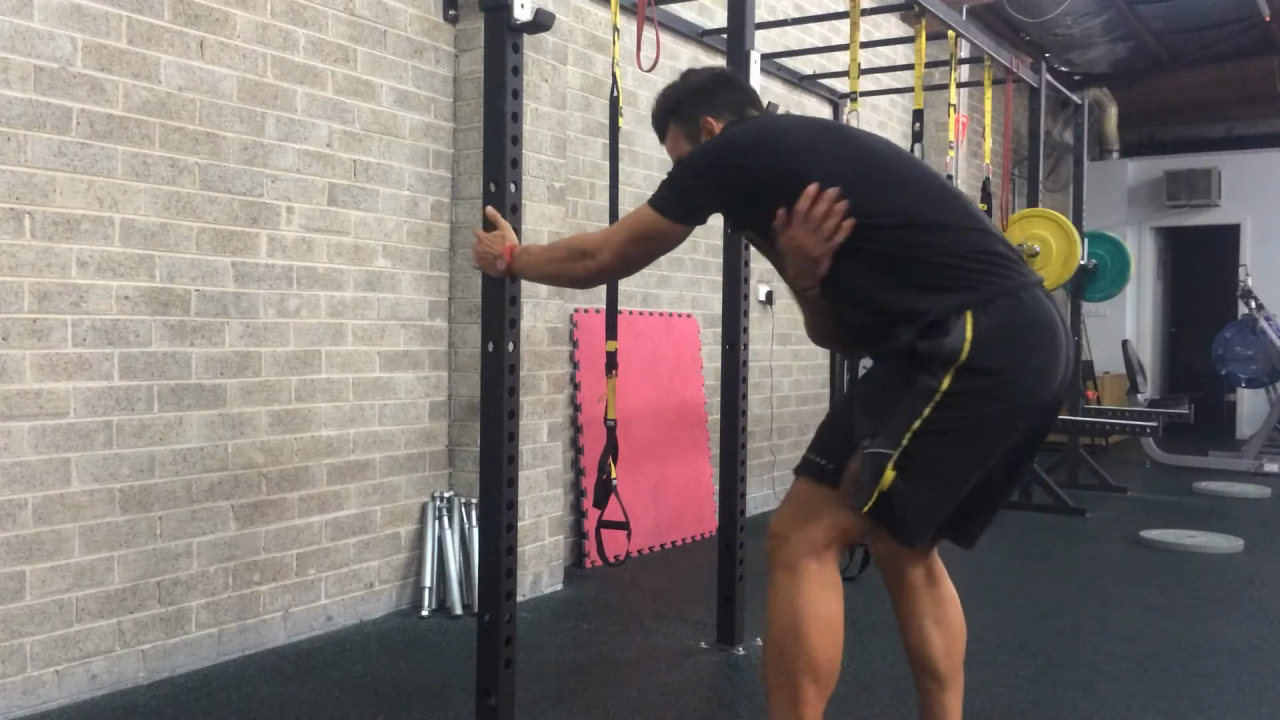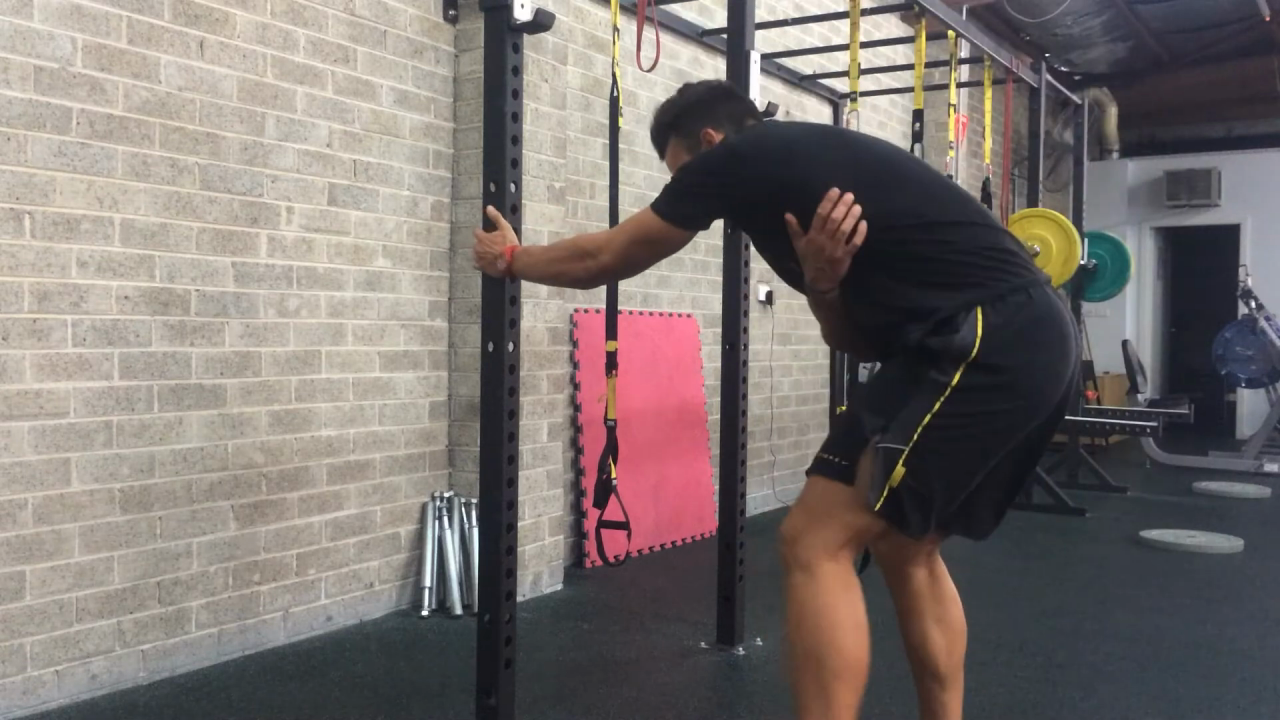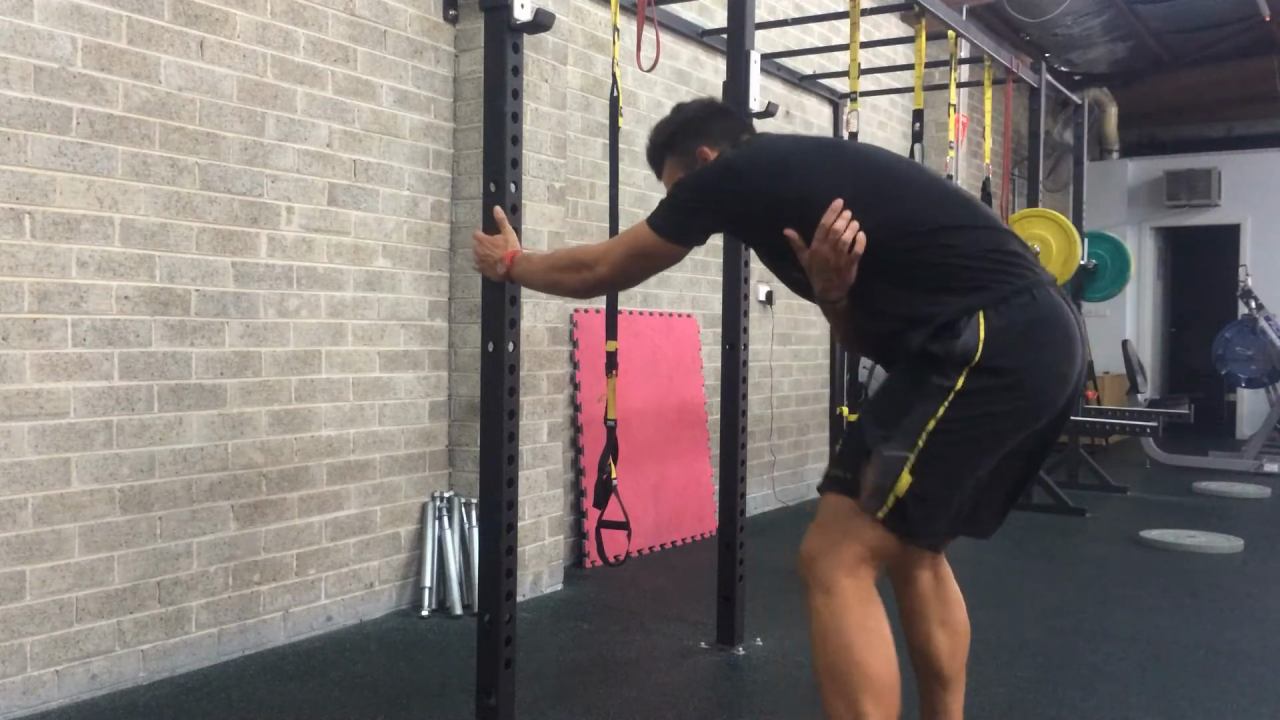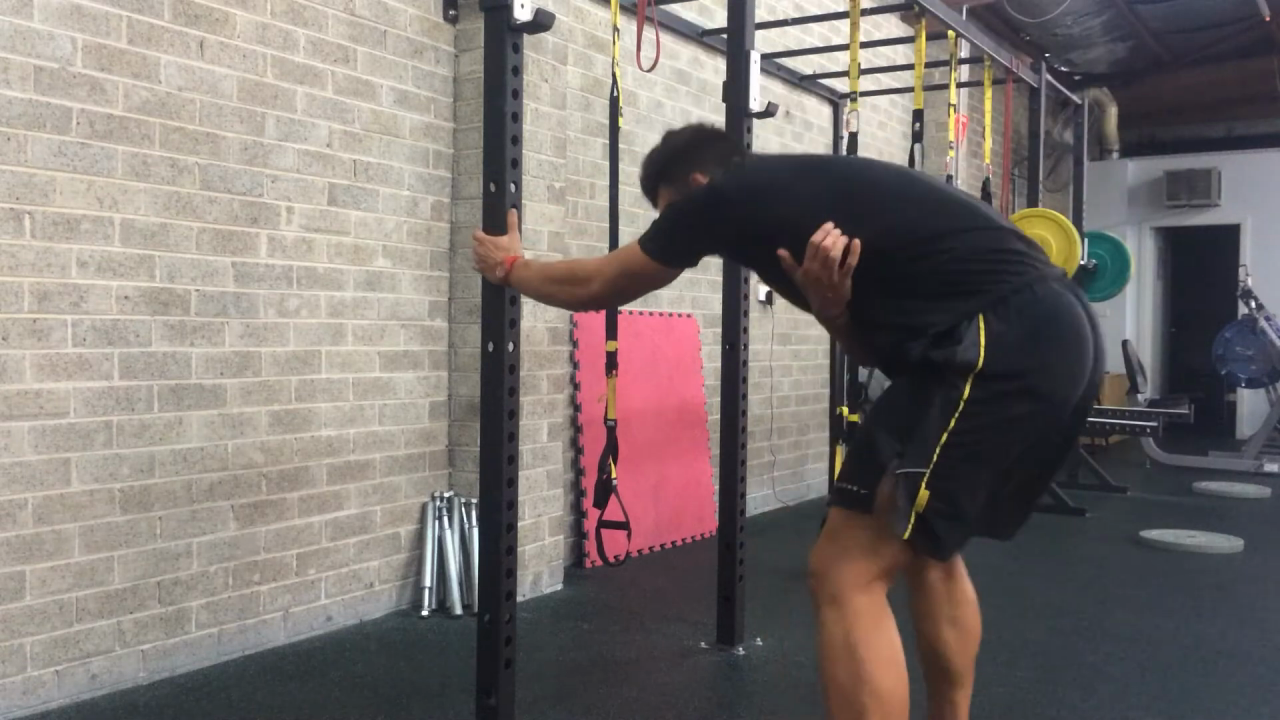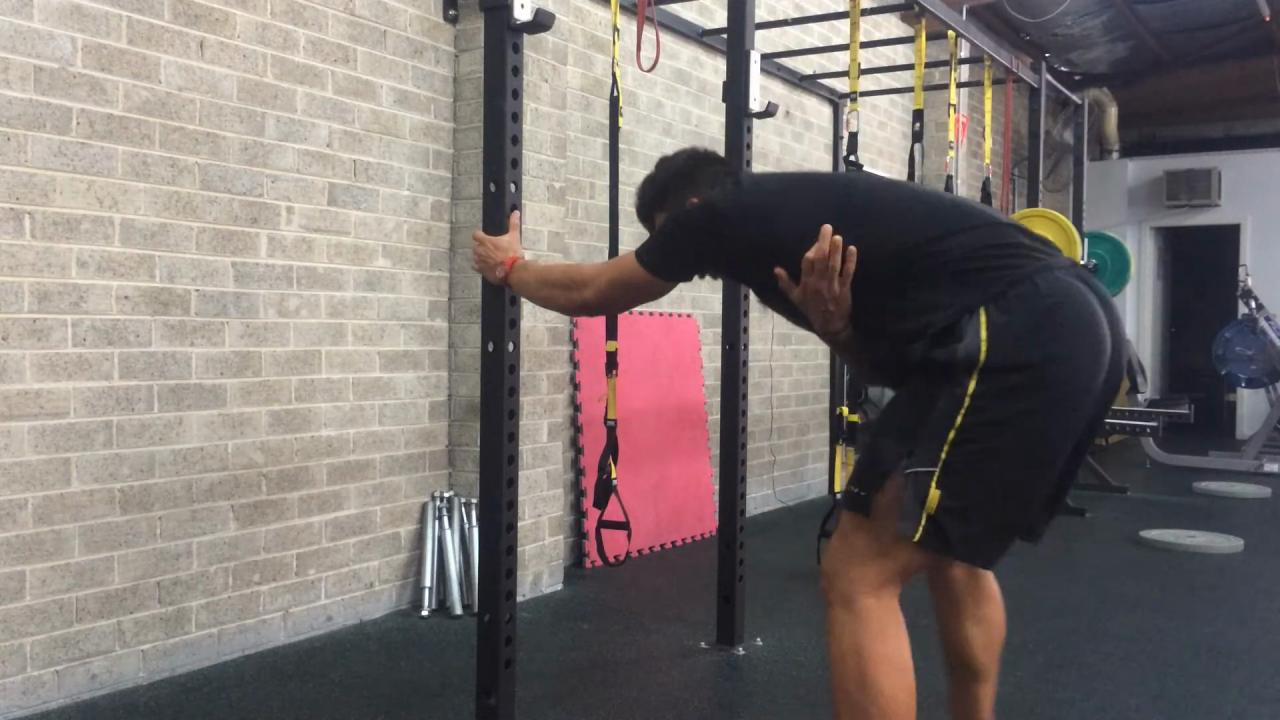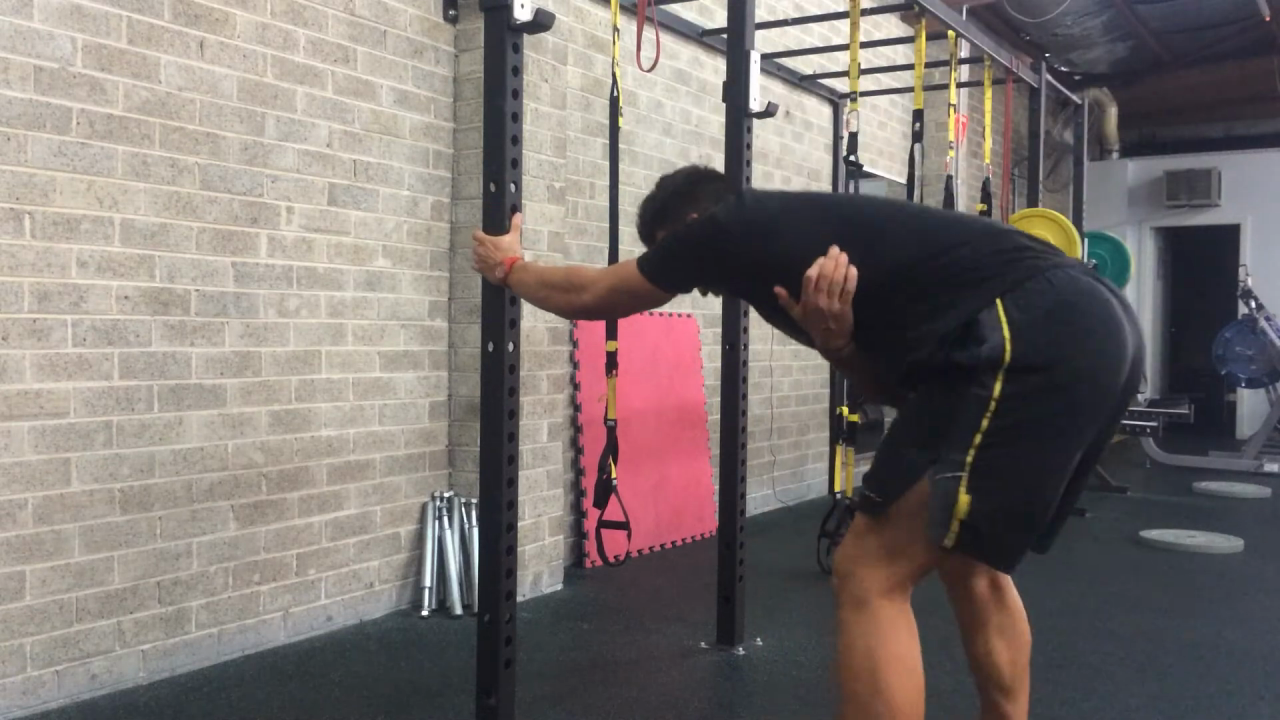
dt=0.1s
person 1, frame 1
left shoulder: (735, 151)
right shoulder: (810, 157)
left elbow: (602, 259)
right elbow: (847, 336)
left wrist: (510, 257)
right wrist: (809, 281)
left hip: (978, 340)
right hip: (1025, 335)
left knee: (802, 541)
right knee: (902, 545)
person 1, frame 2
left shoulder: (738, 158)
right shoulder: (813, 162)
left elbow: (604, 259)
right elbow: (861, 342)
left wrist: (511, 258)
right wrist: (826, 286)
left hip: (987, 337)
right hip: (1032, 334)
left knee: (815, 543)
right knee: (904, 545)
person 1, frame 3
left shoulder: (735, 174)
right shoulder: (809, 175)
left elbow: (602, 270)
right elbow: (879, 338)
left wrist: (509, 261)
right wrist: (837, 297)
left hip: (992, 339)
right hip: (1042, 333)
left knee: (836, 562)
right knee: (912, 547)
person 1, frame 4
left shoulder: (727, 196)
right shoulder: (810, 192)
left elbow: (598, 286)
right elbow: (885, 344)
left wrist: (509, 266)
right wrist: (835, 313)
left hip: (1000, 342)
right hip: (1056, 329)
left knee: (846, 574)
right knee: (923, 552)
person 1, frame 5
left shoulder: (722, 214)
right shoulder: (798, 212)
left elbow: (591, 292)
right elbow: (897, 367)
left wrist: (508, 265)
right wrist: (838, 327)
left hip: (1016, 333)
right hip: (1077, 322)
left knee: (858, 576)
right knee: (951, 550)
person 1, frame 6
left shoulder: (726, 229)
right shoulder: (802, 228)
left elbow: (593, 296)
right elbow: (902, 385)
left wrist: (508, 266)
right wrist: (839, 348)
left hip: (1034, 335)
left knee: (870, 578)
right knee: (969, 559)
